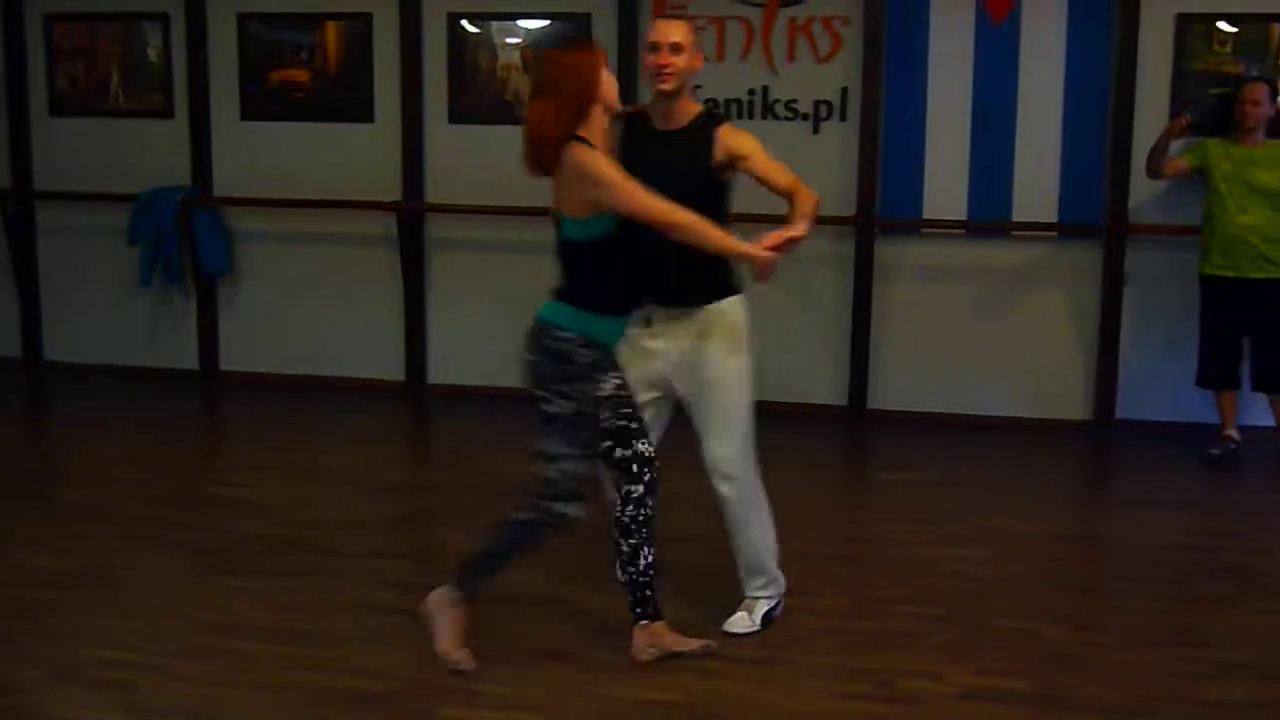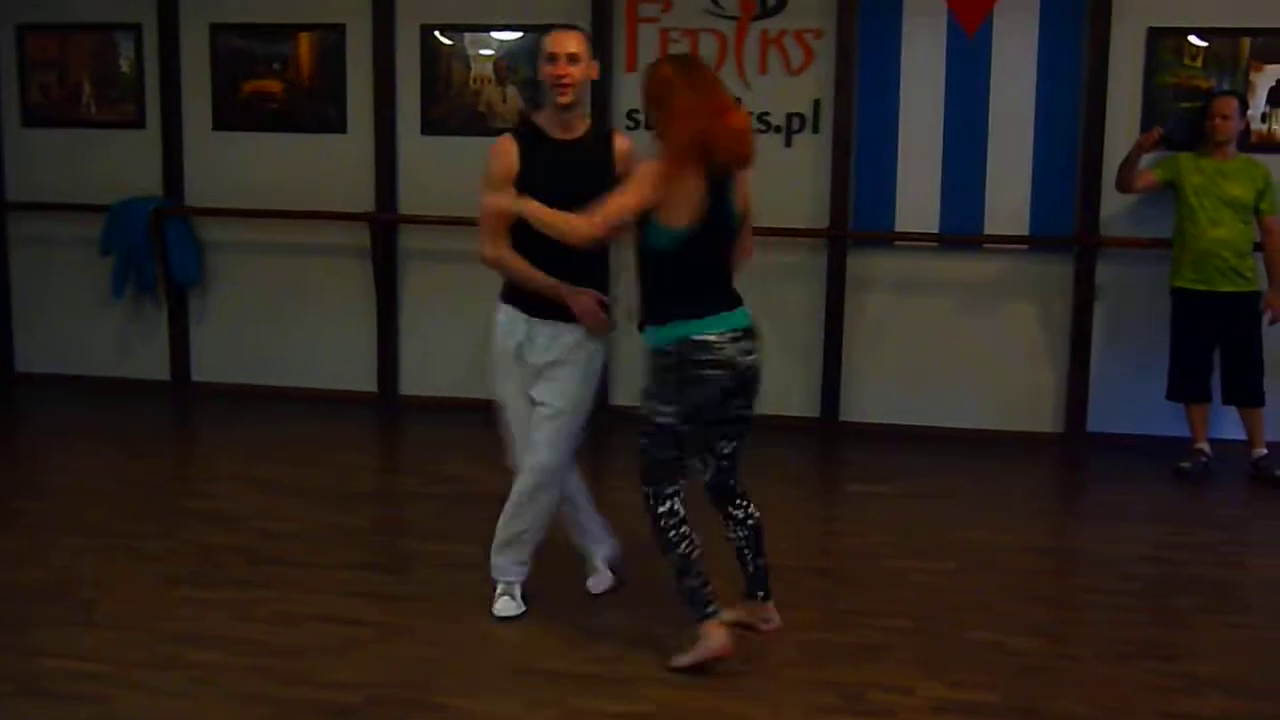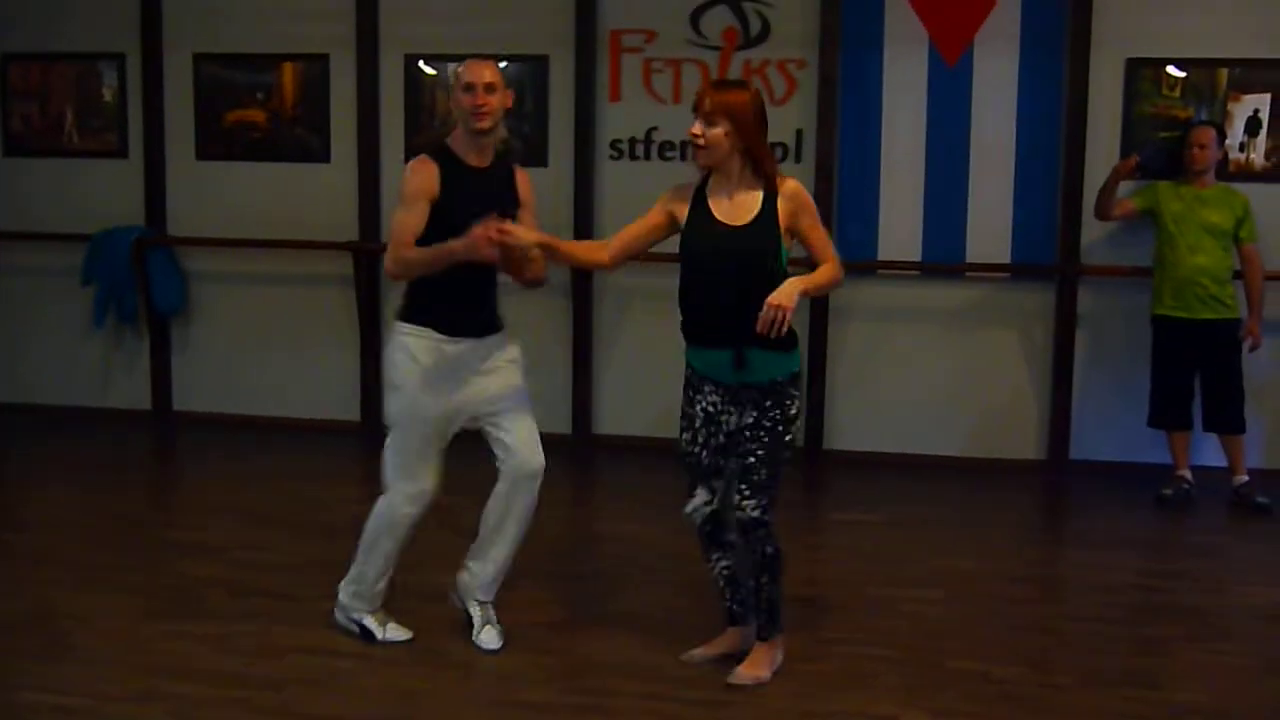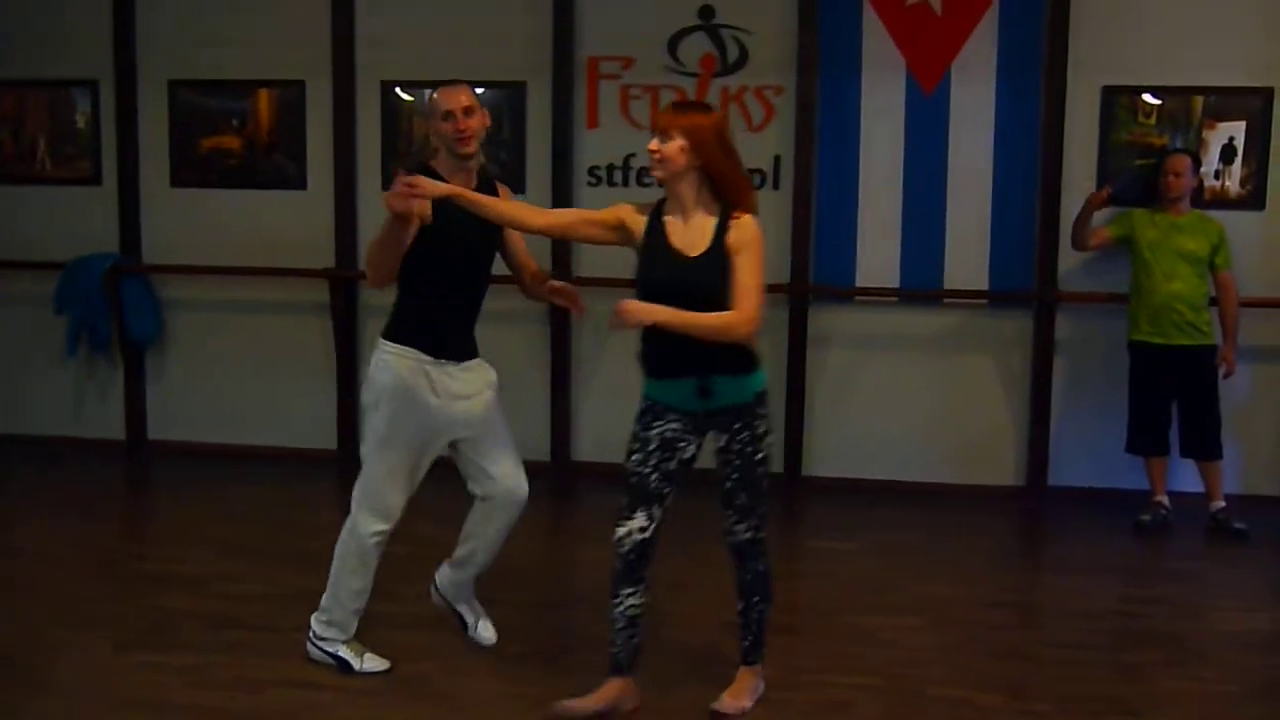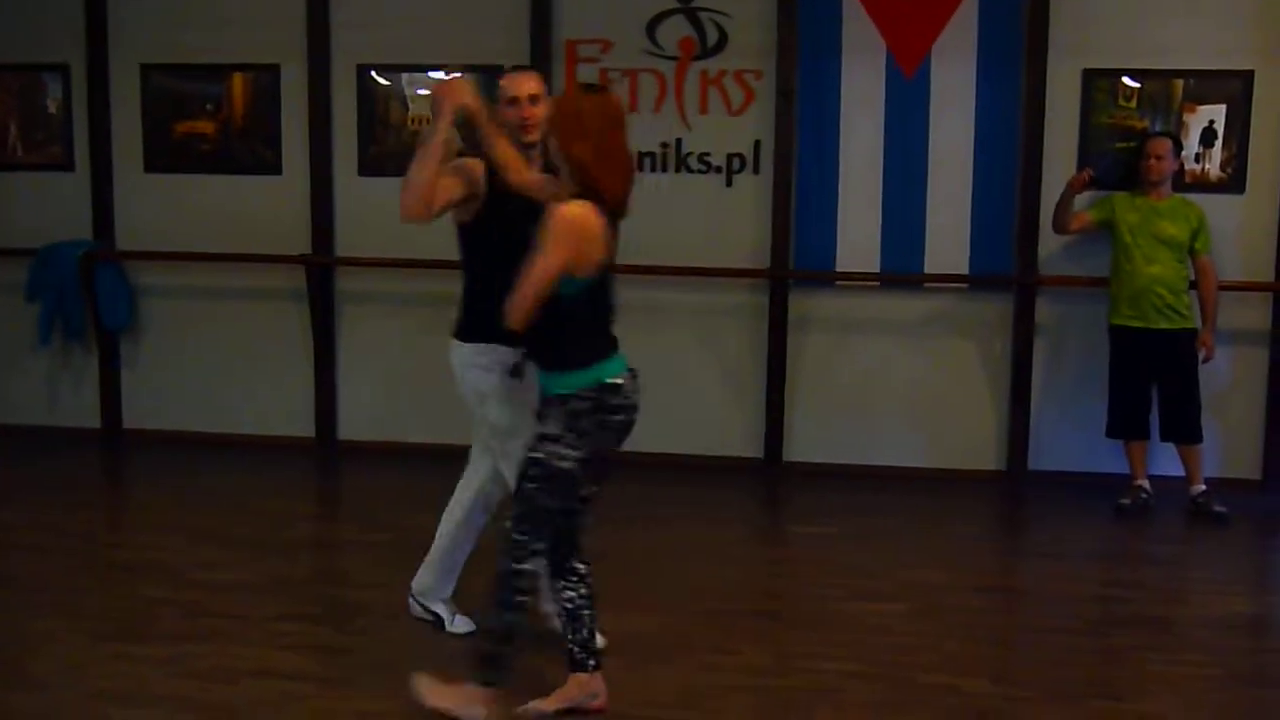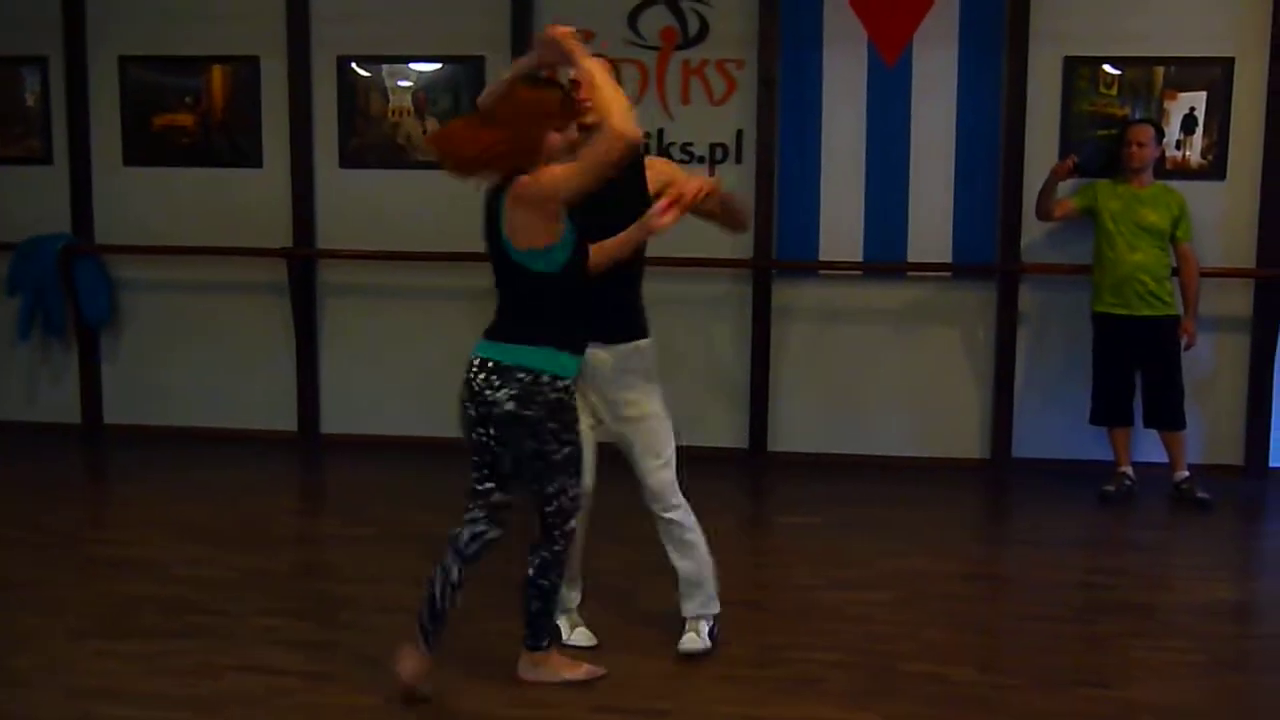
dt=0.4s
person 1, frame 1
left shoulder: (583, 157)
right shoulder: (583, 162)
right elbow: (674, 219)
right wrist: (749, 251)
left hip: (585, 343)
right hip: (571, 346)
left knee: (640, 471)
right knee: (560, 501)
left ankle: (649, 626)
right ankle: (454, 598)
person 1, frame 2
left shoulder: (672, 167)
right shoulder: (731, 170)
left elbow: (585, 231)
left wrist: (520, 205)
left hip: (686, 353)
right hip: (739, 344)
left knee: (664, 491)
right knee: (723, 480)
left ankle: (711, 626)
right ankle: (761, 601)
person 1, frame 3
left shoulder: (789, 197)
right shoulder: (683, 203)
left elbow: (833, 271)
right elbow: (604, 254)
left wrist: (797, 287)
right wrist: (539, 240)
left hip: (774, 378)
right hip: (707, 378)
left knee: (752, 514)
right knee: (702, 509)
left ankle: (769, 638)
right ankle: (739, 625)
person 1, frame 4
left shoulder: (740, 229)
right shoulder: (639, 222)
left elbow: (742, 326)
right elbow: (540, 221)
left wrist: (655, 314)
right wrist: (453, 192)
left hip: (735, 402)
right hip: (666, 405)
left knee: (745, 541)
right knee: (632, 540)
left ankle: (751, 669)
person 1, frame 5
left shoulder: (571, 219)
right shoulder: (590, 209)
left elbow: (518, 316)
right elbow: (521, 176)
left wrist: (515, 293)
right wrist: (476, 113)
left hip: (579, 400)
right hip: (604, 388)
left knee: (523, 540)
right knee: (558, 534)
person 1, frame 6
left shoulder: (512, 197)
right shoulder: (534, 188)
left elbow: (578, 264)
right elbow: (623, 133)
left wrist: (646, 224)
right wrist: (585, 60)
left hip: (492, 374)
right hip: (535, 381)
left knee: (480, 519)
right knee: (557, 520)
left ankle: (420, 649)
right ankle: (538, 656)
person 2, frame 1
left shoulder: (722, 139)
right shoulder: (620, 132)
left elbow: (798, 191)
left wrist: (793, 228)
left hip: (711, 313)
right hip: (643, 311)
left knee: (728, 459)
left ankle: (764, 588)
person 2, frame 2
left shoulder: (616, 149)
right shoulder: (511, 149)
right elbow: (492, 248)
right wrist: (564, 292)
left hip: (583, 327)
right hip: (521, 322)
left knee: (547, 459)
right knee: (539, 455)
left ankle: (508, 572)
right ankle: (599, 546)
person 2, frame 3
left shoulder: (515, 179)
right shoulder: (426, 171)
left elbow: (535, 275)
right elbow: (395, 264)
left wrist: (518, 260)
right wrist: (461, 248)
left hip: (490, 345)
right hip: (423, 345)
left knee: (526, 464)
right knee: (410, 488)
left ankle: (478, 590)
right ankle: (356, 603)
person 2, frame 4
left shoulder: (498, 194)
right shoulder: (417, 193)
left elbow: (527, 279)
right elbow: (378, 274)
left wrist: (553, 289)
right wrist: (399, 224)
left hip: (469, 367)
right hip: (406, 365)
left knee: (508, 490)
right knee: (377, 508)
left ankle: (456, 585)
right ankle: (330, 633)
person 2, frame 5
left shoulder: (558, 186)
right shoulder: (475, 176)
right elbow: (413, 210)
right wrist: (442, 122)
left hip: (525, 351)
right hip: (485, 352)
left knee: (488, 480)
left ankle: (432, 592)
right ankle: (560, 609)
person 2, frame 6
left shoulder: (648, 172)
left elbow: (739, 222)
left wrist: (715, 196)
right wrist: (528, 67)
left hip: (628, 353)
left knee: (660, 487)
left ankle: (700, 607)
right ankle: (565, 606)
person 3, frame 1
right shoulder: (1210, 150)
right elbow: (1157, 171)
right wrist: (1166, 138)
right hip: (1219, 276)
right knee: (1220, 359)
right ankle: (1229, 434)
person 3, frame 2
right shoulder: (1181, 164)
right elbow: (1126, 186)
right wrist: (1137, 152)
left hip: (1241, 292)
right hip: (1190, 289)
left knee: (1247, 376)
right knee: (1192, 372)
right ankle: (1200, 449)
person 3, frame 3
left shoulder: (1236, 201)
right shoulder: (1161, 193)
left elbow: (1251, 261)
right elbow: (1106, 212)
left wrist: (1255, 316)
right wrist: (1115, 178)
left hip: (1221, 318)
right hip: (1171, 316)
left knee: (1228, 402)
right knee: (1173, 400)
left ankle: (1241, 481)
right ankle: (1182, 477)
person 3, frame 4
left shoulder: (1210, 229)
right shoulder: (1136, 221)
left elbow: (1226, 288)
right elbow: (1082, 243)
left wrist: (1229, 343)
right wrist: (1088, 209)
left hip: (1197, 344)
right hip: (1148, 343)
left knee: (1204, 428)
right knee: (1150, 426)
left ankle: (1218, 506)
right ankle: (1160, 502)
person 3, frame 5
left shoulder: (1191, 213)
right shoulder: (1117, 205)
left elbow: (1206, 273)
right elbow: (1064, 226)
left wrist: (1209, 328)
right wrist: (1069, 193)
left hip: (1178, 328)
right hip: (1128, 327)
left knee: (1184, 412)
right knee: (1131, 410)
left ankle: (1198, 490)
right ankle: (1140, 486)
person 3, frame 6
left shoulder: (1173, 200)
right shoulder: (1100, 192)
left elbow: (1187, 260)
right elbow: (1047, 213)
left wrist: (1190, 315)
right wrist: (1053, 180)
left hip: (1160, 315)
right hip: (1111, 314)
left knee: (1167, 399)
right knee: (1114, 397)
left ankle: (1181, 476)
right ankle: (1124, 473)
